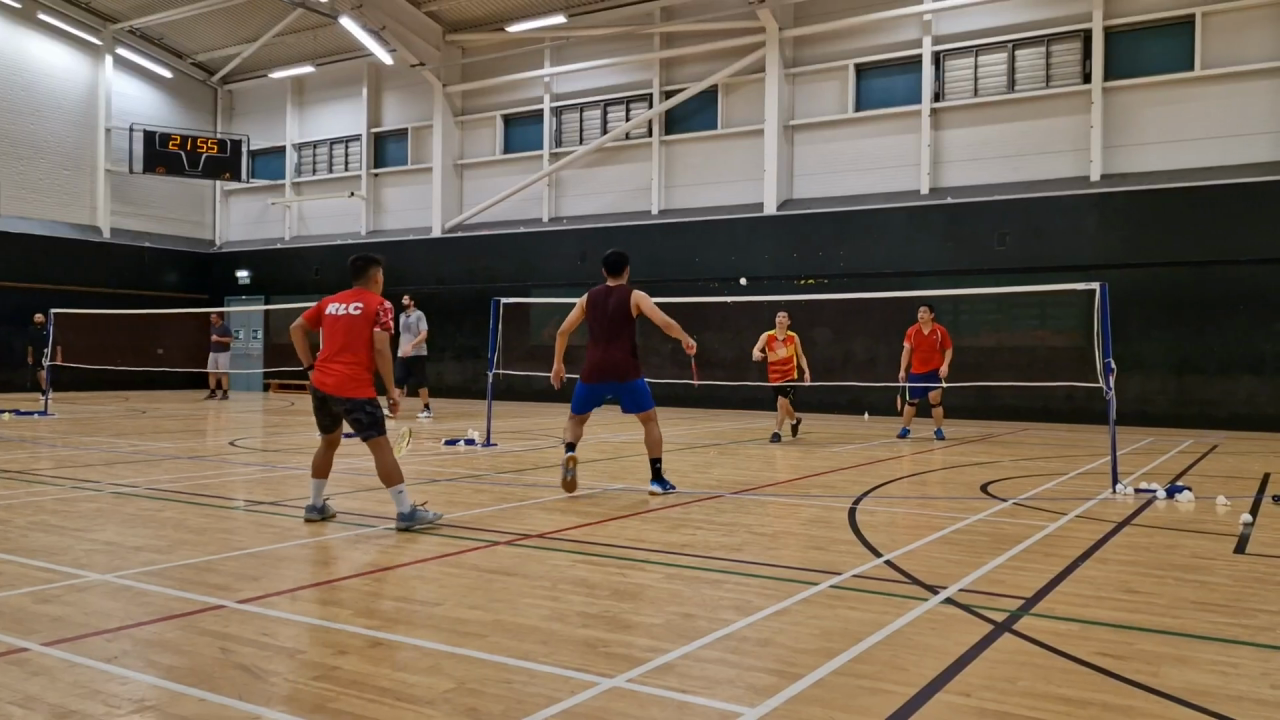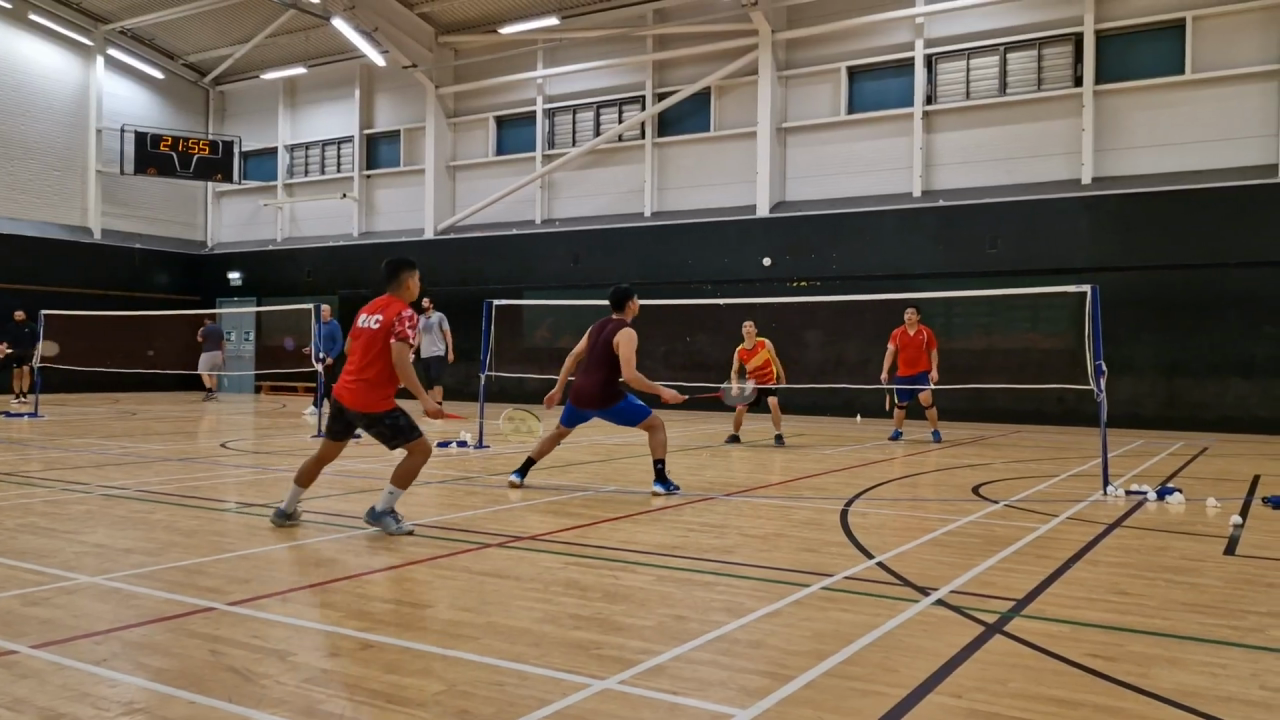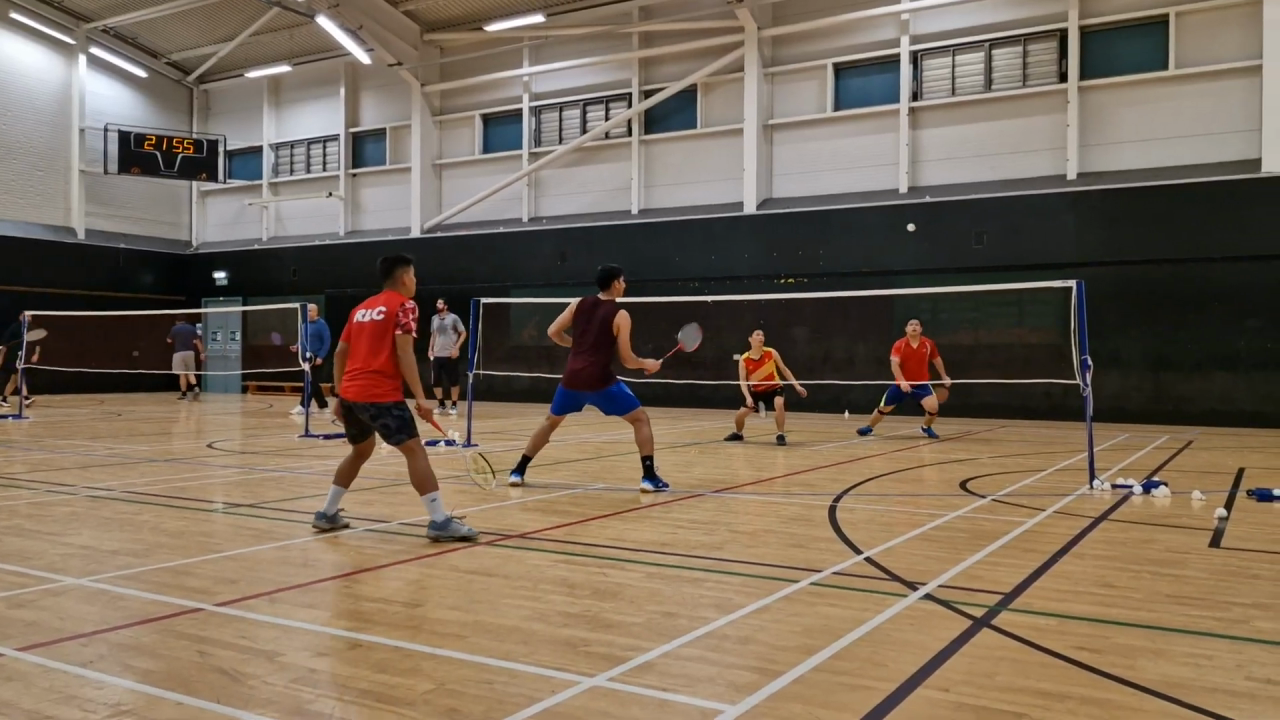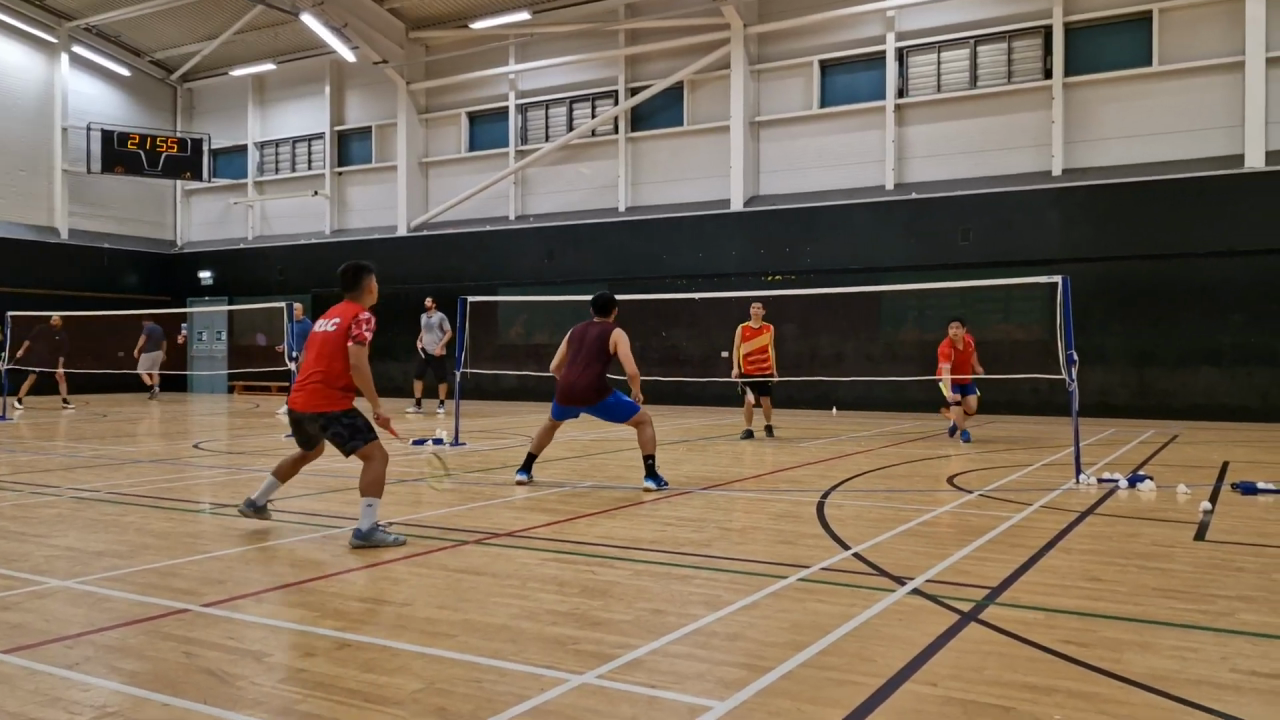
dt=0.7s
person 1, frame 1
left shoulder: (329, 302)
right shoulder: (379, 305)
left elbow: (296, 329)
right elbow: (381, 349)
left wrist: (310, 367)
right wrist: (391, 391)
left hip: (321, 385)
right hip: (354, 389)
left knee: (329, 442)
right knee: (381, 447)
left ankle: (316, 505)
right ankle: (406, 511)
person 1, frame 2
left shoulder: (370, 309)
right shoulder: (404, 314)
right elbow: (401, 362)
right wrist: (426, 401)
left hip: (343, 395)
right hip: (374, 402)
left knee: (325, 453)
right knee: (420, 450)
left ankle: (285, 510)
right ankle: (382, 510)
person 1, frame 3
left shoulder: (361, 308)
right shoulder: (403, 305)
left elbow: (339, 353)
right elbow: (404, 353)
left wrist: (338, 394)
right wrist: (420, 397)
left hip: (349, 394)
right hip: (380, 395)
left knee: (360, 451)
right knee: (415, 452)
left ankle: (327, 513)
right ankle: (440, 521)
person 1, frame 4
left shoulder: (330, 316)
right shoulder: (362, 316)
right elbow: (357, 365)
right wrist: (377, 406)
left hip: (300, 403)
right hip: (330, 406)
left knee: (307, 453)
right knee: (376, 457)
left ankle: (257, 502)
right ankle: (366, 529)
person 2, frame 1
left shoulder: (589, 297)
right shoulder: (635, 296)
left elbow: (563, 331)
right elbow: (666, 323)
left wrist: (558, 364)
right wrist: (686, 338)
left hip: (593, 372)
right hip: (625, 372)
left knee: (575, 420)
right knee: (650, 421)
left ankle: (570, 455)
right ankle: (657, 479)
person 2, frame 2
left shoulder: (599, 325)
right shoulder: (627, 333)
left elbow: (573, 356)
right elbow: (630, 377)
left wrist: (558, 389)
right wrist: (662, 390)
left hip: (579, 395)
right hip: (607, 398)
left knee: (559, 432)
right knee: (656, 425)
left ankle: (519, 473)
right ankle: (661, 480)
person 2, frame 3
left shoulder: (579, 304)
right shoulder: (620, 315)
left elbow: (552, 332)
right elbow: (627, 359)
right wrist: (647, 364)
left hip: (572, 378)
right hip: (600, 381)
left knee: (551, 422)
right knee: (641, 420)
left ankle: (518, 472)
right ankle: (649, 477)
person 2, frame 4
left shoulder: (575, 331)
right shoulder: (616, 334)
left elbow: (555, 367)
right elbow: (632, 372)
right wrist: (637, 393)
left hip: (565, 393)
right hip: (595, 393)
left knee: (552, 423)
right knee: (644, 420)
left ankle: (524, 470)
right ankle: (651, 476)
